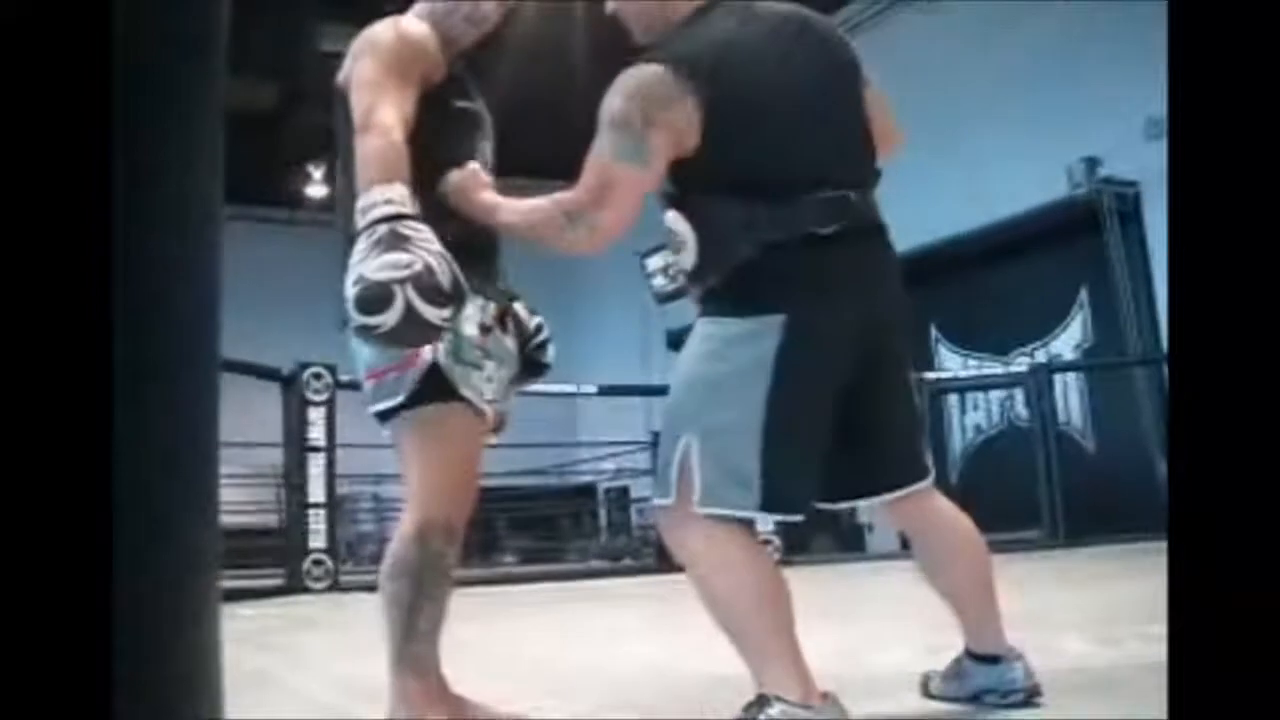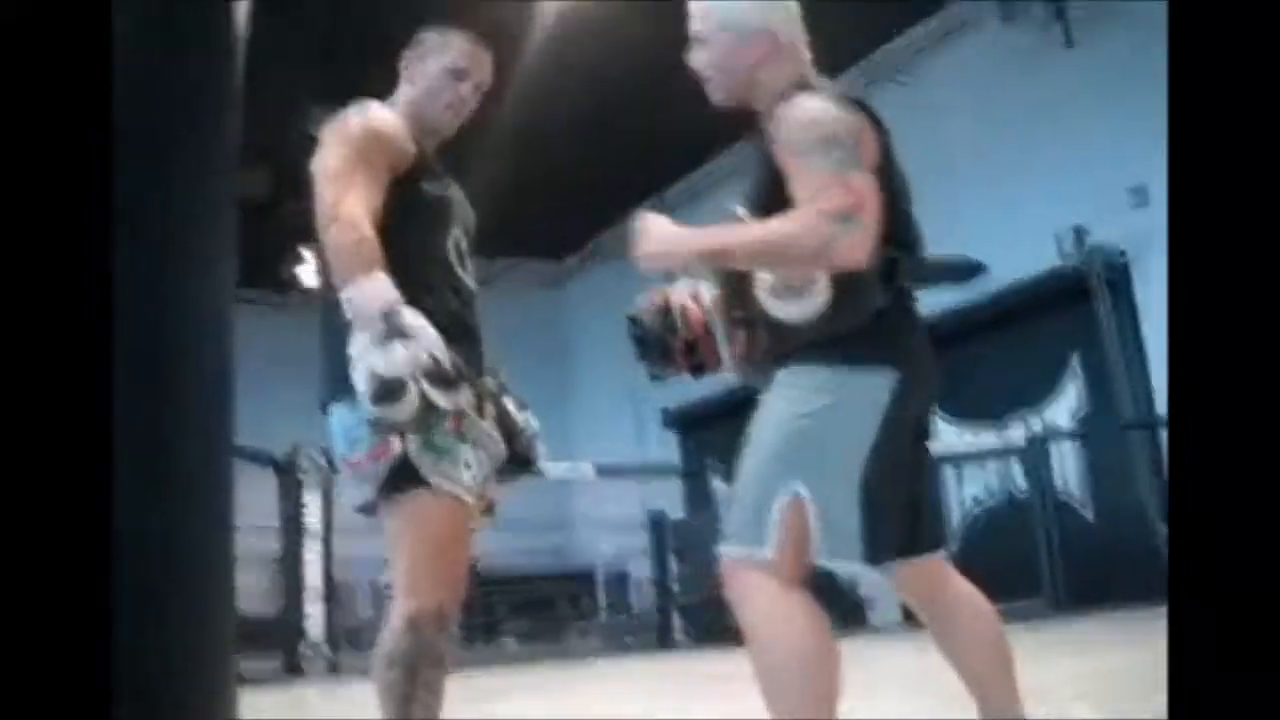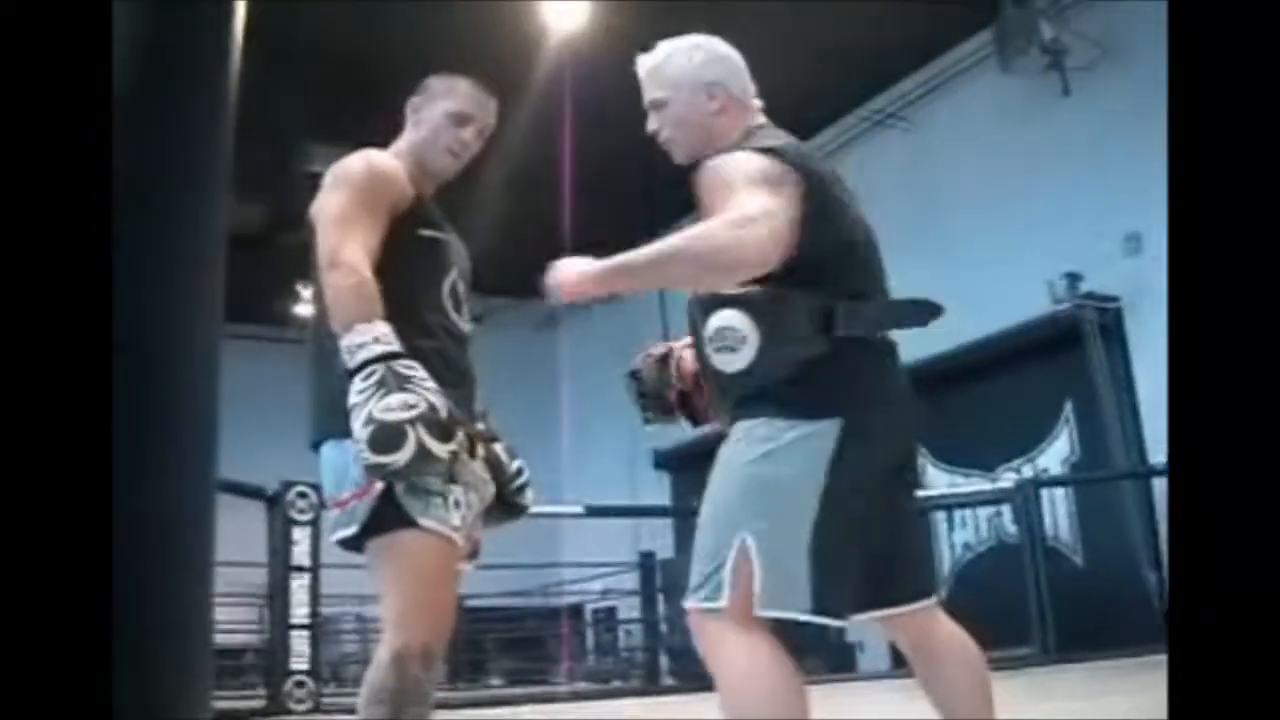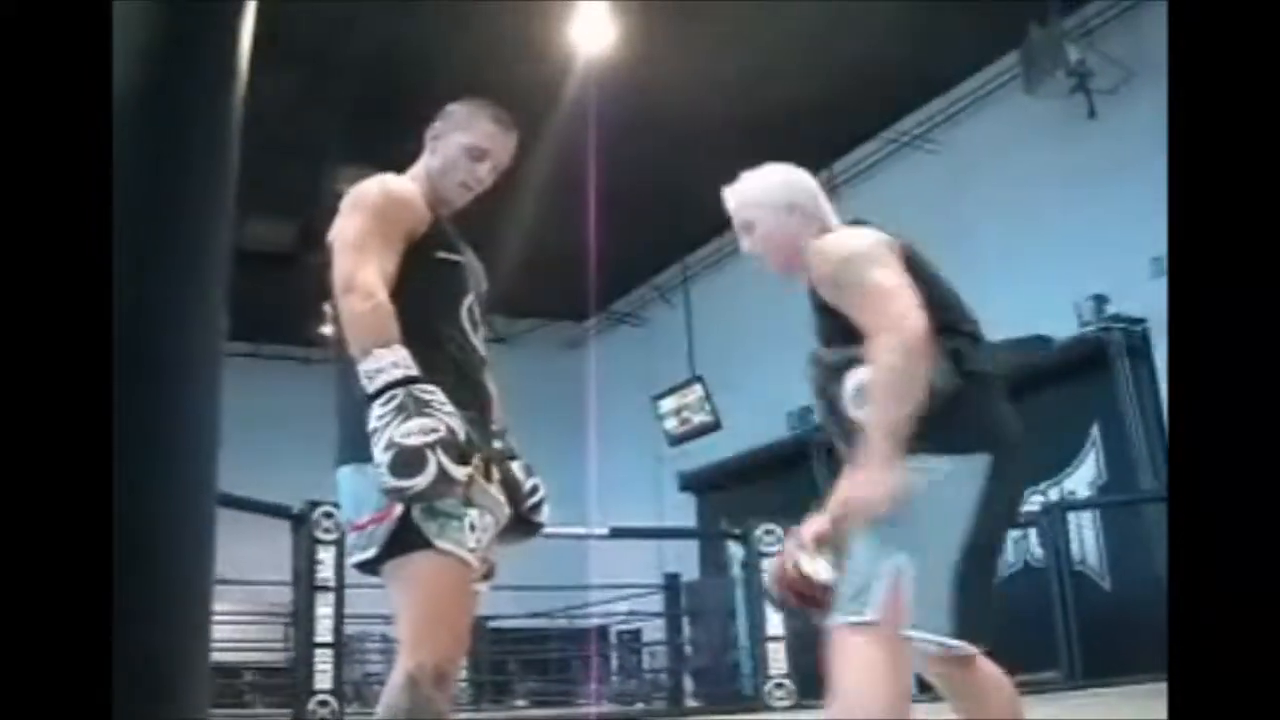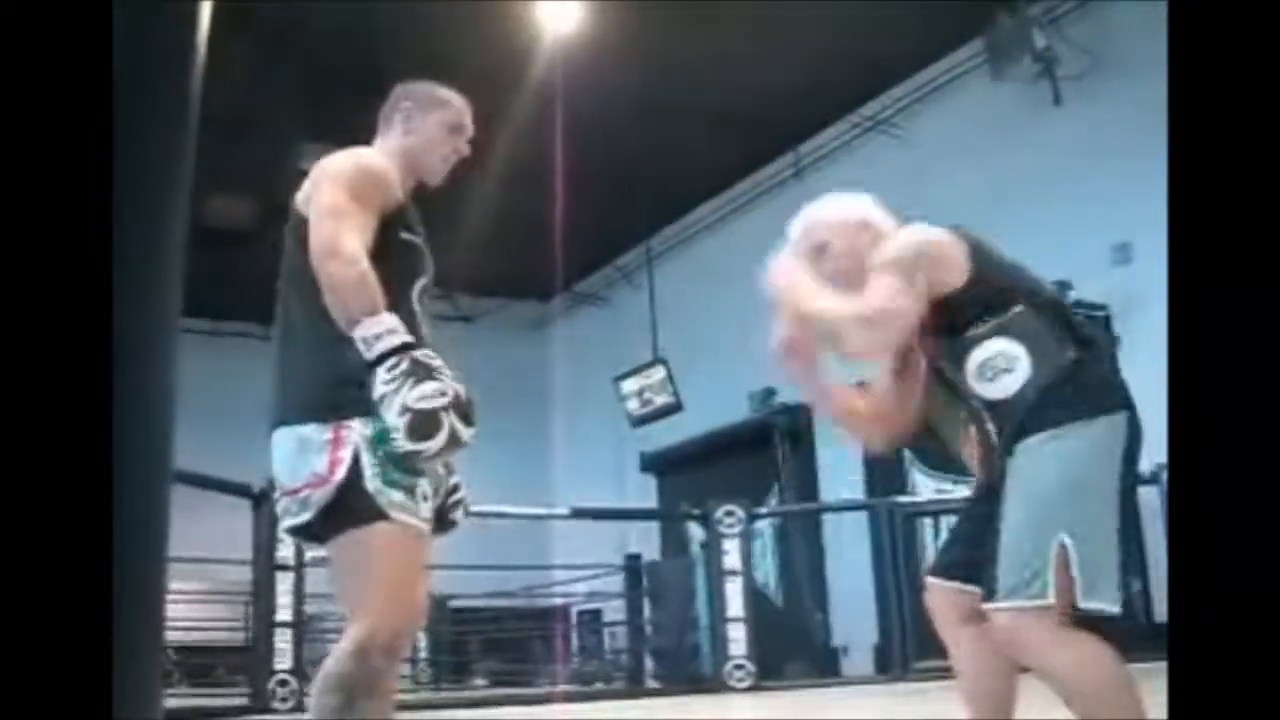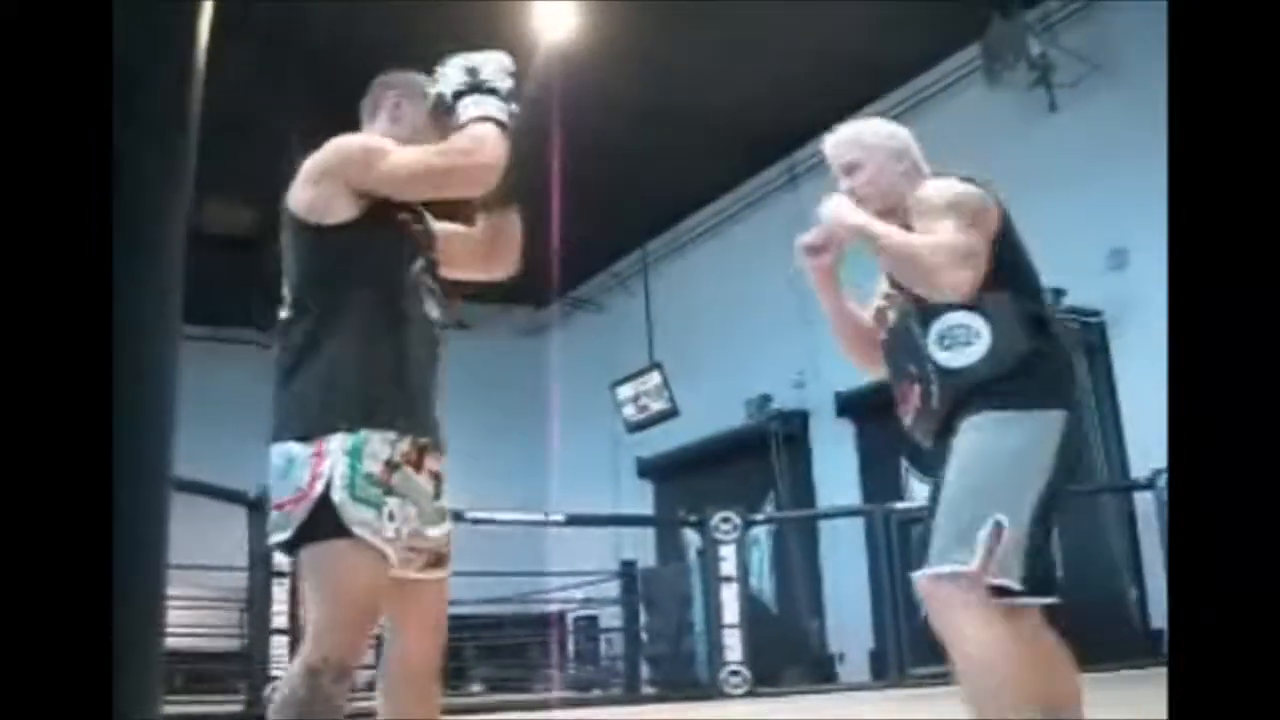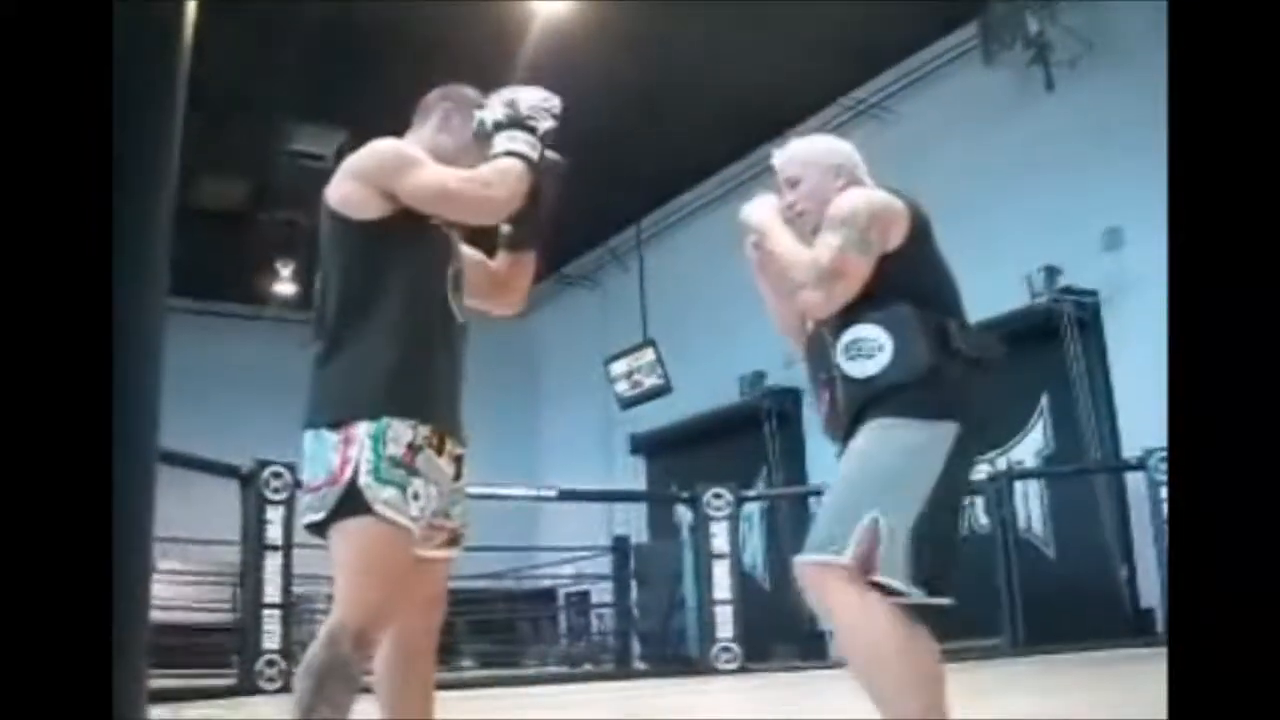
dt=0.7s
person 1, frame 1
left shoulder: (453, 80)
right elbow: (377, 131)
left wrist: (499, 302)
right wrist: (387, 227)
left hip: (458, 297)
right hip: (415, 287)
left knee: (445, 504)
right knee: (439, 502)
person 1, frame 2
left shoulder: (438, 181)
right shoulder: (370, 132)
right elbow: (345, 222)
left wrist: (487, 392)
right wrist: (384, 323)
left hip: (443, 390)
right hip: (392, 384)
left knee: (436, 594)
right knee: (429, 594)
person 1, frame 3
left shoulder: (434, 223)
right shoulder: (370, 173)
right elbow: (343, 268)
left wrist: (480, 439)
right wrist: (382, 373)
left hip: (437, 434)
right hip: (389, 426)
left knee: (423, 636)
right knee: (416, 634)
person 1, frame 4
left shoulder: (454, 249)
right shoulder: (386, 198)
right elbow: (360, 292)
left wrist: (499, 454)
right wrist: (399, 399)
left hip: (455, 457)
right hip: (410, 452)
left knee: (440, 655)
right knee: (431, 655)
person 1, frame 5
left shoulder: (399, 218)
right shoulder: (359, 170)
right elbow: (338, 260)
left wrist: (431, 460)
right wrist: (399, 362)
left hip: (371, 423)
right hip: (343, 417)
left knee: (383, 626)
right knee: (387, 621)
person 1, frame 6
left shoulder: (407, 220)
right shoulder: (345, 159)
left elbow: (497, 257)
right elbow: (470, 166)
left wrist: (504, 180)
right wrist: (483, 103)
left hip: (404, 439)
right hip: (343, 433)
left knee: (419, 638)
right knee: (338, 643)
person 1, frame 7
left shoulder: (435, 227)
right shoulder: (382, 160)
left elbow: (505, 293)
right elbow: (487, 197)
left wrist: (527, 217)
right wrist: (519, 138)
left hip: (427, 426)
right hip: (371, 420)
left knee: (418, 618)
right knee: (362, 614)
person 2, frame 1
left shoulder: (656, 86)
left elbow: (588, 223)
right elbow: (881, 141)
left wrist: (485, 204)
left hip: (768, 305)
right hip: (867, 282)
left knee: (692, 515)
right knee: (906, 490)
right ankle: (994, 661)
person 2, frame 2
left shoulder: (811, 118)
right shoulder: (802, 125)
left elbow: (838, 235)
left wrist: (689, 248)
right wrist: (721, 300)
left hip: (846, 369)
right hip: (848, 366)
left knee: (758, 571)
right knee: (919, 570)
person 2, frame 3
left shoulder: (739, 169)
right shoulder: (783, 166)
left elbow: (743, 245)
left wrist: (601, 274)
right wrist: (709, 351)
left hip: (807, 413)
right hip: (856, 406)
left knee: (722, 617)
right knee: (907, 608)
person 2, frame 4
left shoulder: (839, 252)
right shoulder: (843, 285)
left elbow: (907, 335)
right elbow: (872, 427)
left wrist: (877, 468)
right wrist: (830, 517)
left hip: (948, 456)
right hip: (955, 457)
left knee: (862, 641)
right knee: (940, 645)
person 2, frame 5
left shoulder: (912, 249)
right shoulder: (905, 339)
left elbow: (872, 329)
right elbow: (884, 427)
left wrist: (795, 282)
right wrist: (808, 366)
left hip: (1069, 422)
right hip: (1027, 440)
left knee: (1023, 619)
right knee: (953, 599)
person 2, frame 6
left shoulder: (947, 196)
right shoulder: (904, 256)
left elbow: (955, 275)
right elbow: (869, 352)
left wrist: (858, 223)
right wrist: (822, 278)
left hip: (1009, 411)
right hip: (974, 422)
left knee: (951, 591)
right knee: (1007, 609)
person 2, frame 7
left shoulder: (864, 206)
right shoulder: (849, 238)
left elbow: (819, 292)
right elbow: (812, 337)
left wrist: (768, 224)
right wrist: (765, 267)
left hip: (914, 415)
right hip: (895, 422)
left knee: (828, 574)
right knee: (881, 598)
